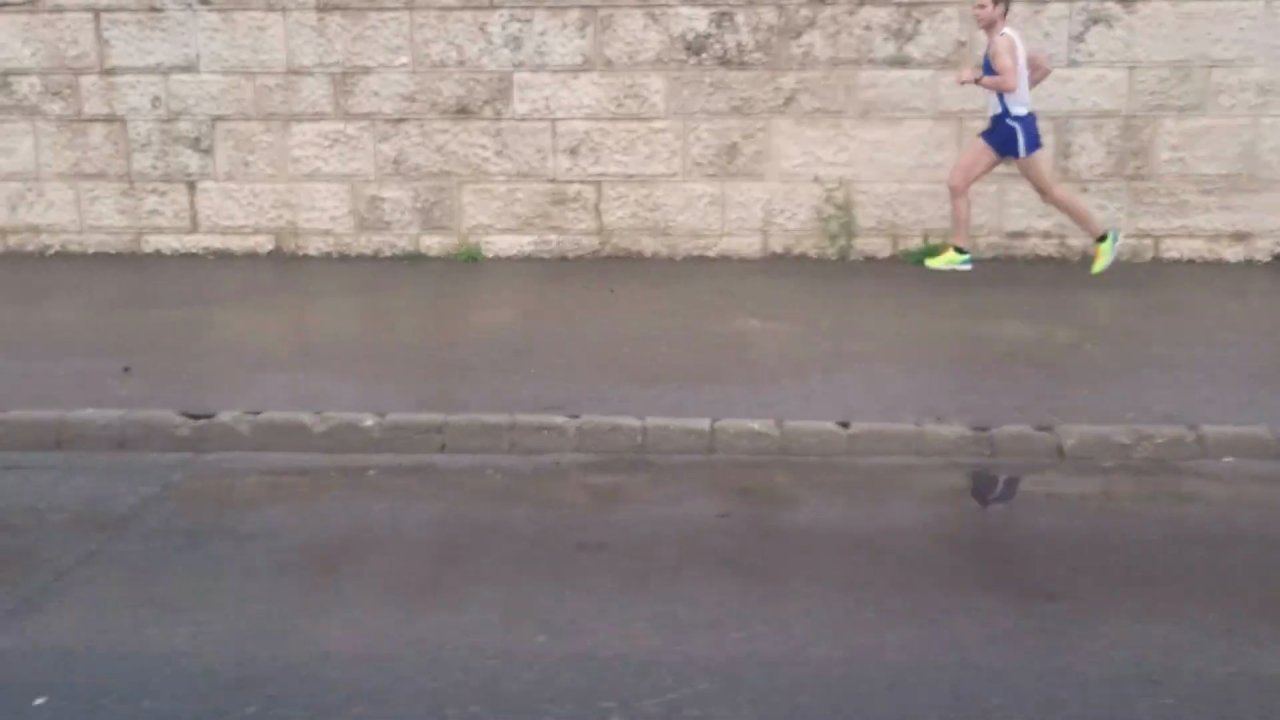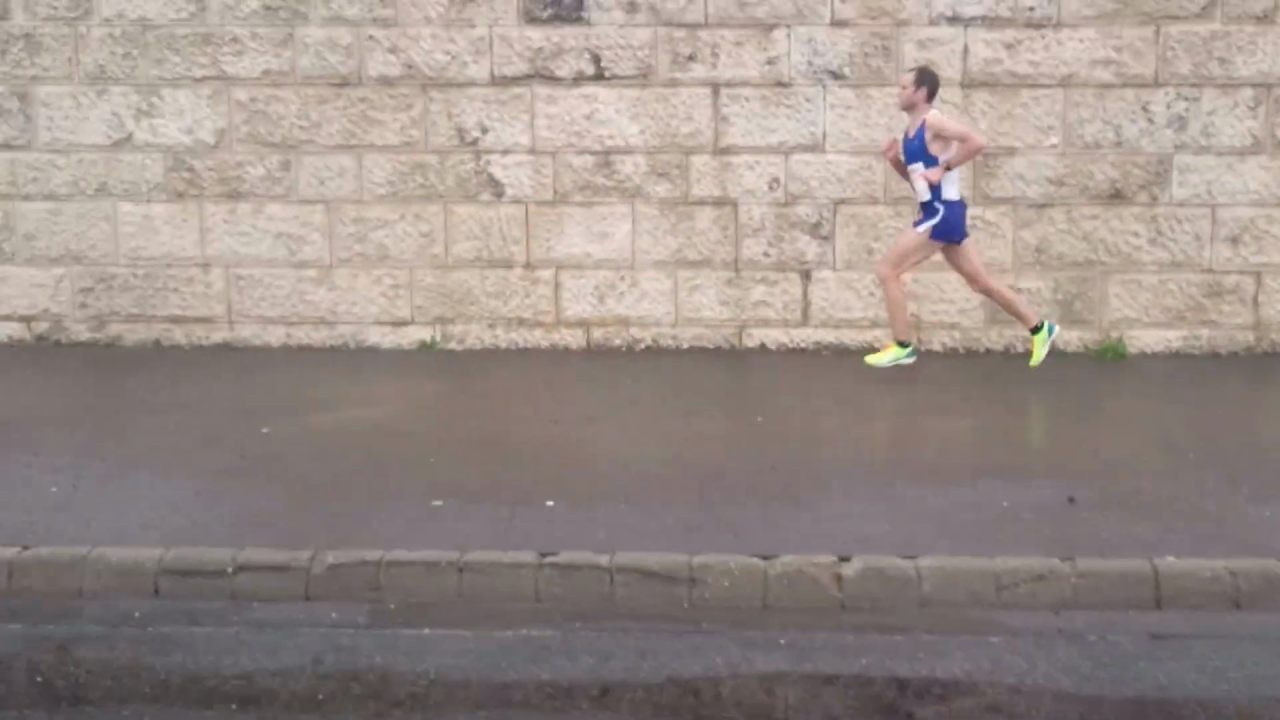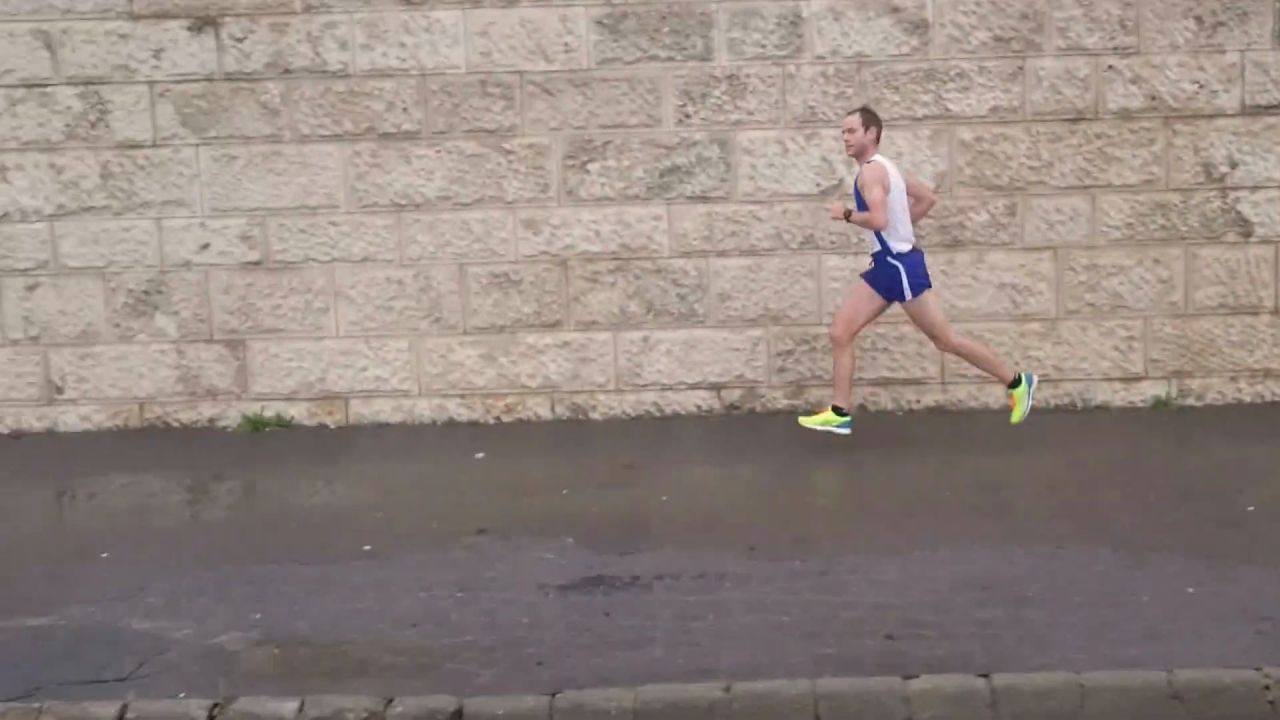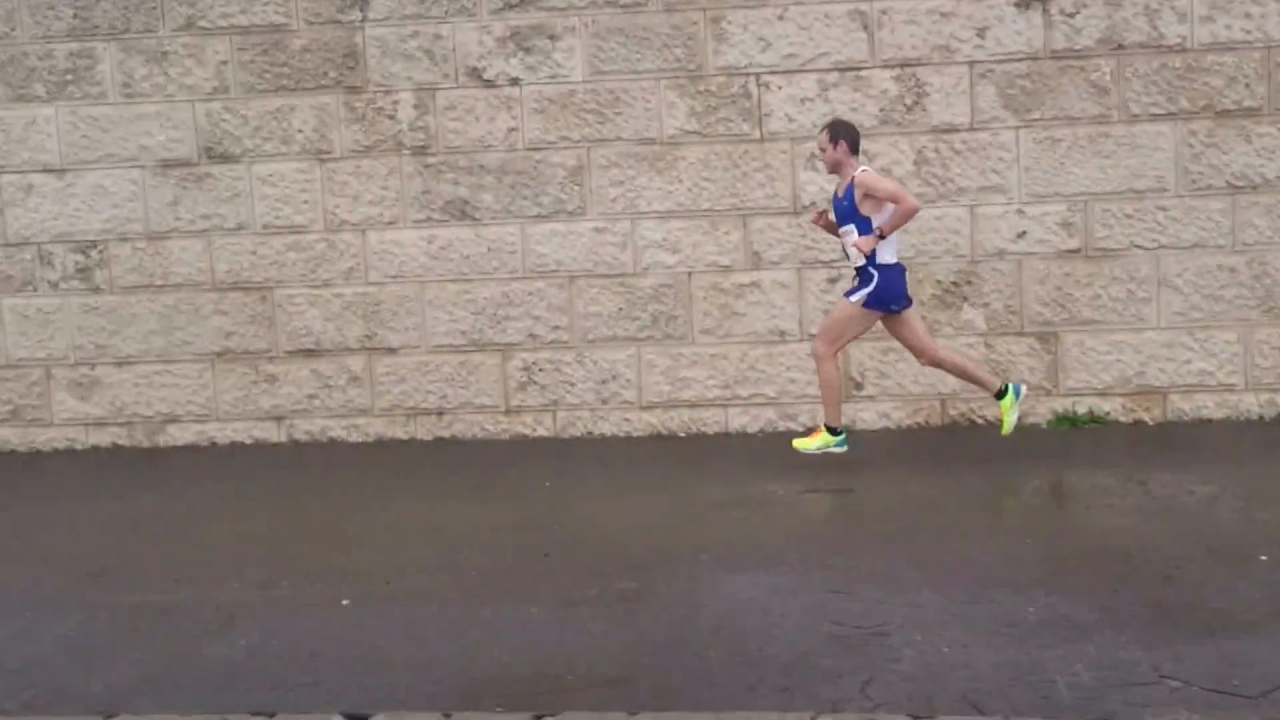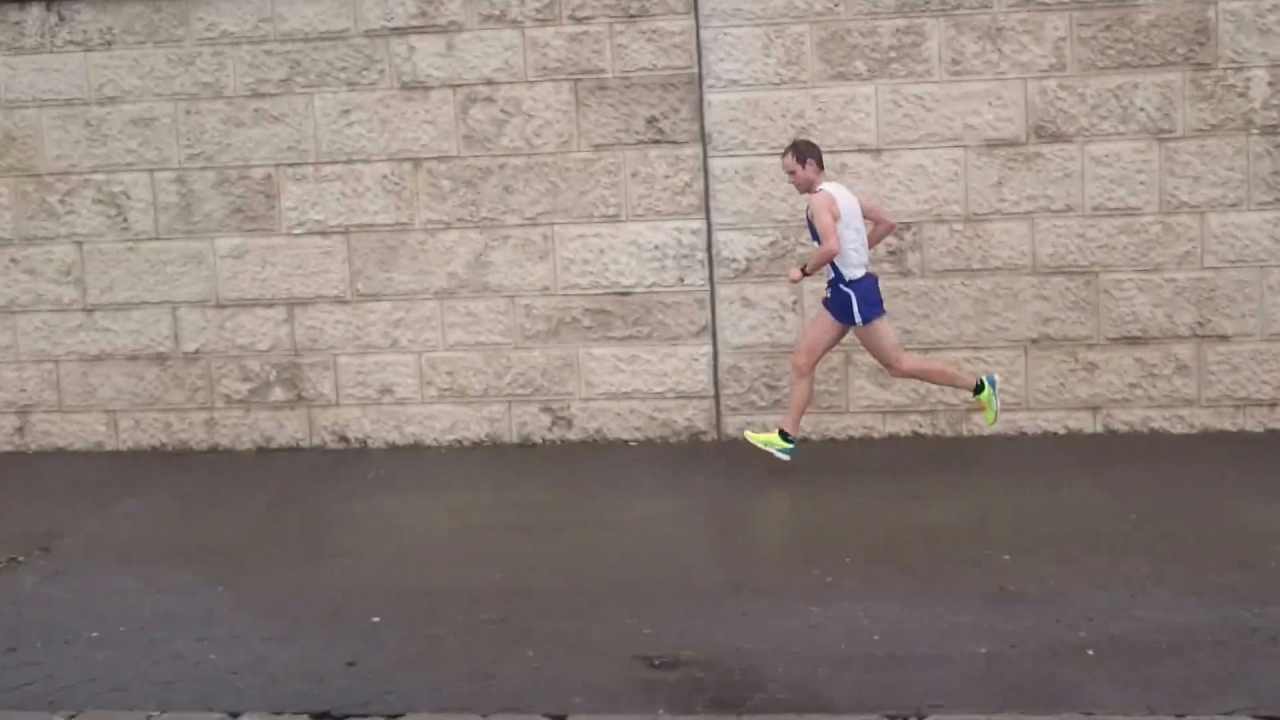
dt=1s
person 1, frame 1
left shoulder: (1002, 40)
right shoulder: (1004, 40)
left elbow: (1009, 83)
right elbow: (1043, 68)
left wrist: (974, 78)
left hip: (1014, 129)
right hip: (1000, 128)
left knee: (1049, 194)
right knee: (956, 181)
left ankle: (1103, 239)
right ankle: (959, 253)
person 1, frame 2
left shoulder: (933, 121)
right shoulder: (912, 129)
left elbow: (977, 142)
right elbow: (914, 178)
left wrist: (941, 170)
right wrist: (894, 160)
left hip: (943, 214)
right hip: (936, 213)
left knee: (886, 271)
right knee: (979, 282)
left ankle: (902, 346)
right ankle: (1039, 329)
person 1, frame 3
left shoulder: (872, 169)
right shoulder: (880, 170)
left elbow: (879, 220)
right elbow: (928, 199)
left wrist: (845, 214)
left hip: (899, 268)
right hip: (884, 266)
left knee: (946, 341)
right knee: (839, 332)
left ankle: (1016, 382)
right ankle: (840, 414)
person 1, frame 4
left shoulder: (864, 179)
right shoulder: (844, 185)
left elbow: (911, 203)
left wrist: (874, 236)
right wrist: (826, 223)
left hip: (879, 279)
right hip: (875, 278)
left knee: (823, 347)
right knee: (928, 353)
left ankle: (833, 433)
right ankle: (1004, 392)
person 1, frame 5
left shoulder: (819, 198)
right shoulder: (839, 193)
left elbow: (831, 247)
right elbow: (887, 221)
left wrist: (803, 271)
left hip: (854, 291)
right hip: (844, 290)
left knee: (897, 364)
right knee: (801, 361)
left ankle: (979, 386)
right ankle: (785, 438)
